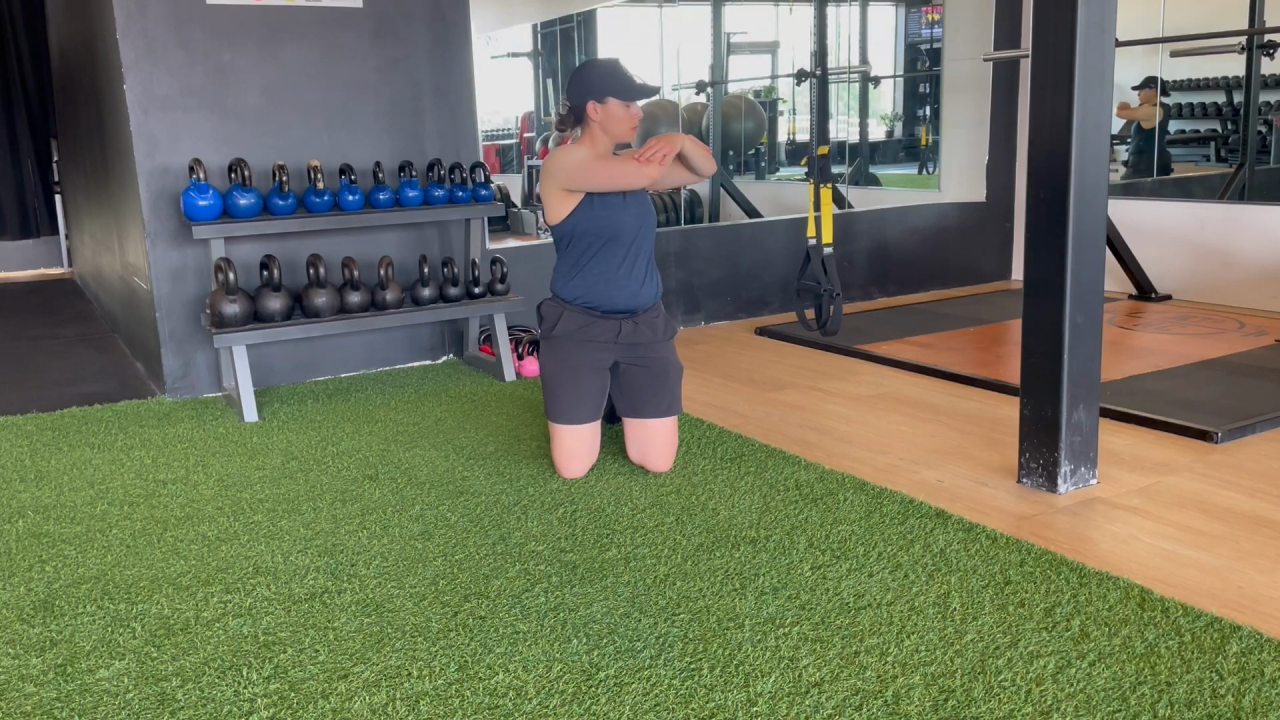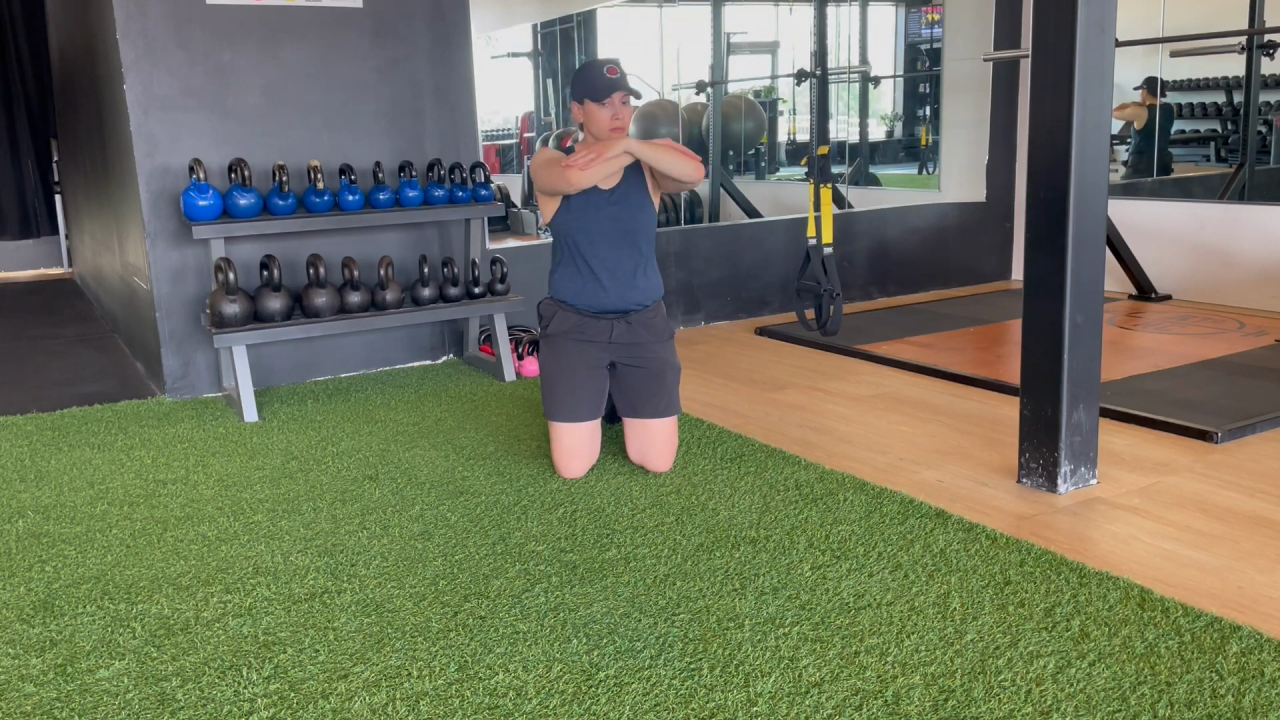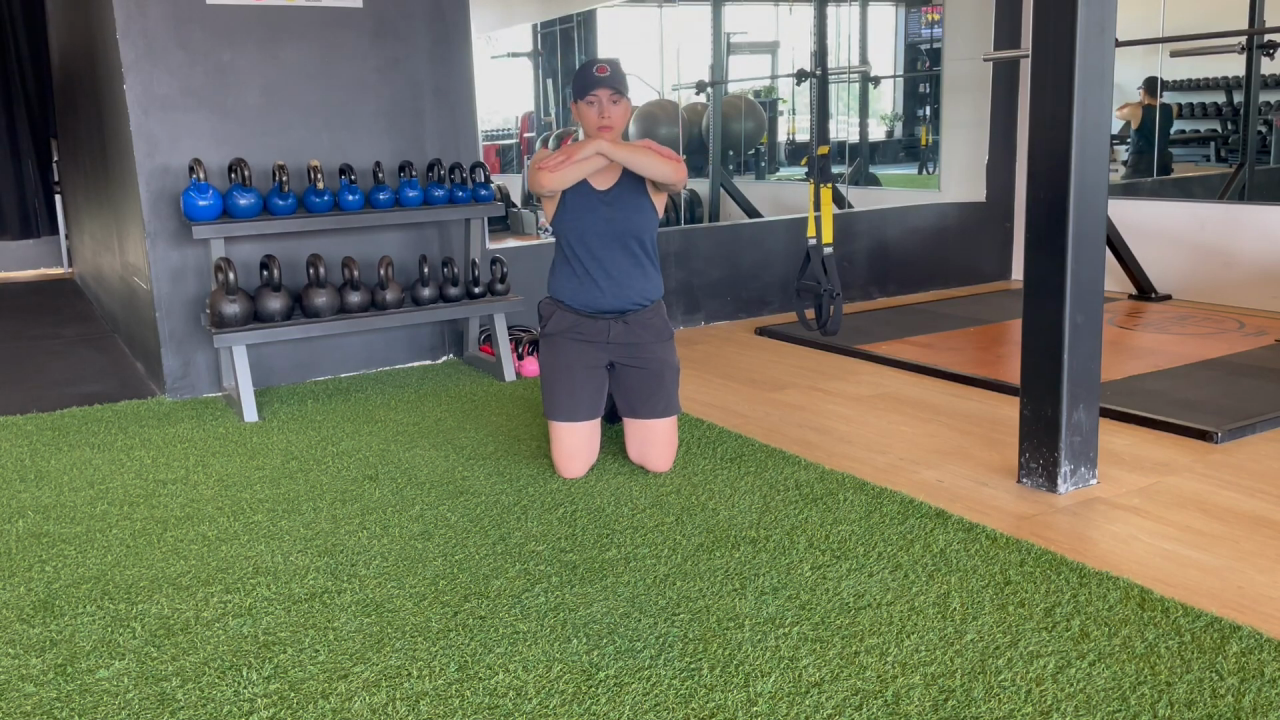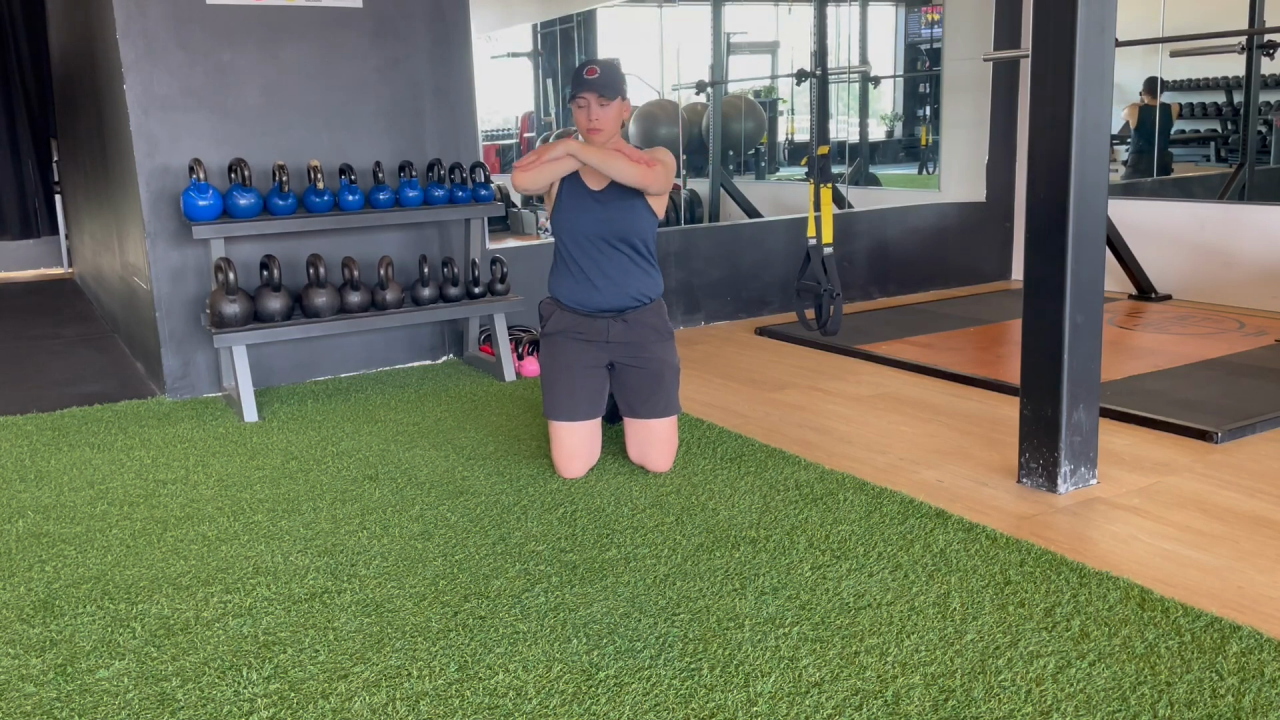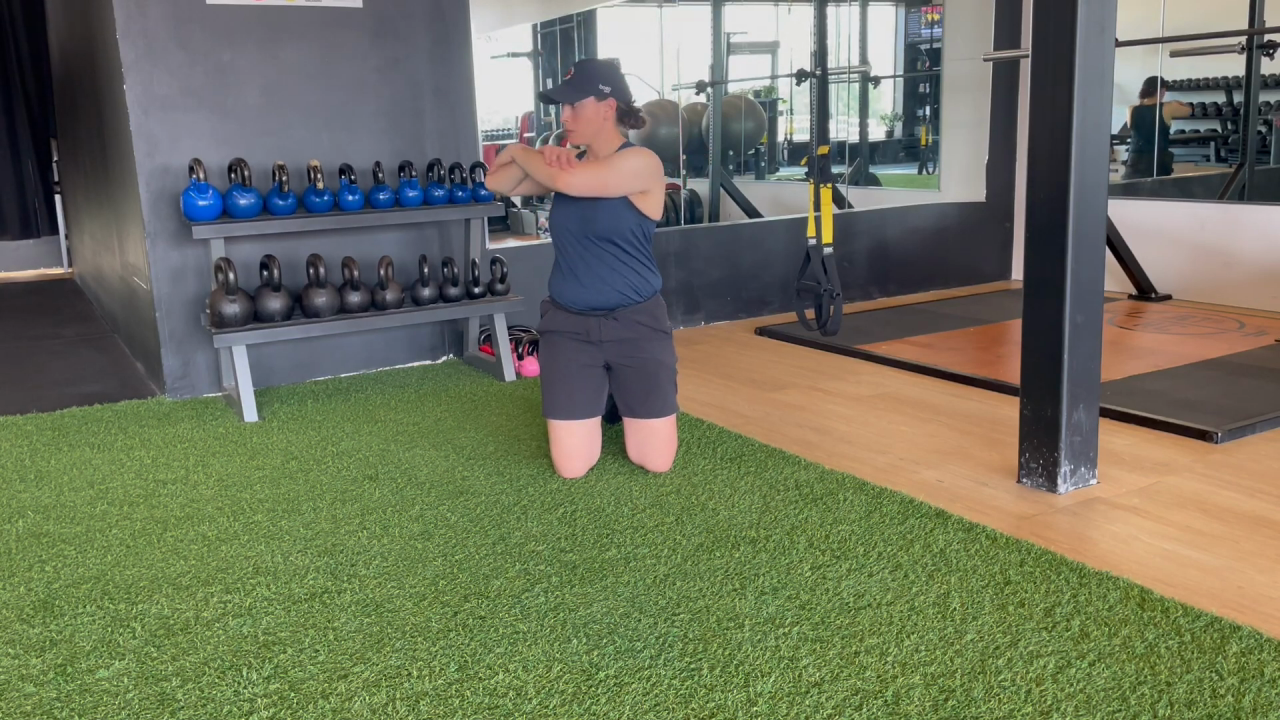
dt=0.4s
person 1, frame 1
left shoulder: (633, 161)
right shoulder: (563, 163)
left elbow: (704, 169)
right elbow: (642, 173)
left wrist: (683, 140)
right wrist: (668, 146)
left hip: (645, 327)
right hip: (577, 329)
left knee: (657, 463)
right knee: (573, 468)
left ankle: (619, 398)
right ankle: (596, 401)
person 1, frame 2
left shoulder: (649, 168)
right shoulder: (551, 163)
left elbow: (694, 171)
right elbow: (574, 178)
left wrist: (629, 146)
right wrist: (639, 150)
left hip: (644, 326)
right hip: (574, 327)
left knee: (657, 463)
right knee: (572, 468)
left ankle: (619, 397)
right ankle: (598, 398)
person 1, frame 3
left shoulder: (650, 166)
right shoulder: (553, 161)
left elbow: (676, 173)
right elbow: (545, 181)
left wrist: (600, 146)
right wrist: (622, 152)
left hip: (642, 326)
right hip: (572, 327)
left knee: (657, 463)
right knee: (572, 468)
left ankle: (620, 395)
right ankle: (597, 399)
person 1, frame 4
left shoulder: (653, 160)
right shoulder: (559, 167)
left elbow: (644, 176)
right elbow: (521, 179)
left wrist: (576, 148)
right wrist: (592, 153)
left hip: (641, 325)
right hip: (572, 327)
left knee: (657, 463)
right knee: (571, 468)
left ankle: (622, 397)
right ankle: (597, 398)
person 1, frame 5
left shoulder: (641, 164)
right shoulder: (569, 161)
left elbow: (563, 180)
right elbow: (498, 182)
left wrist: (521, 151)
right wrist: (535, 157)
left hip: (637, 325)
right hip: (569, 326)
left knee: (656, 462)
right knee: (571, 468)
left ankle: (622, 397)
right ankle: (599, 397)
